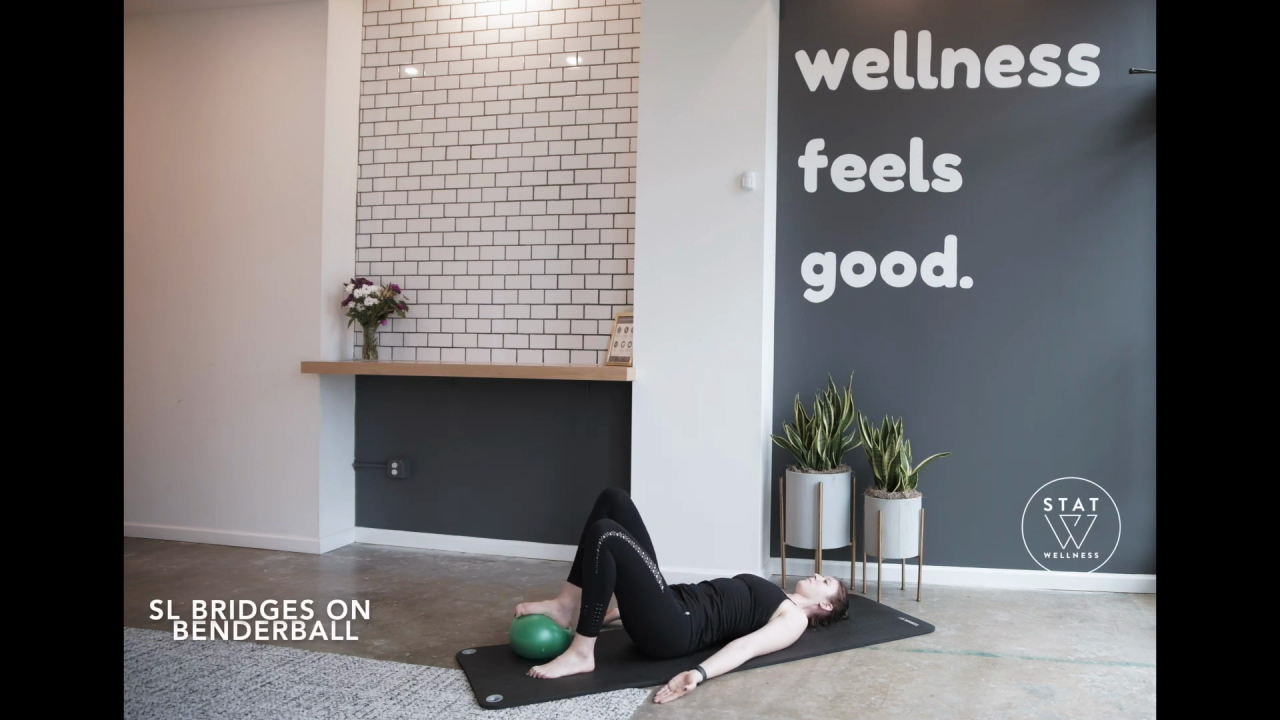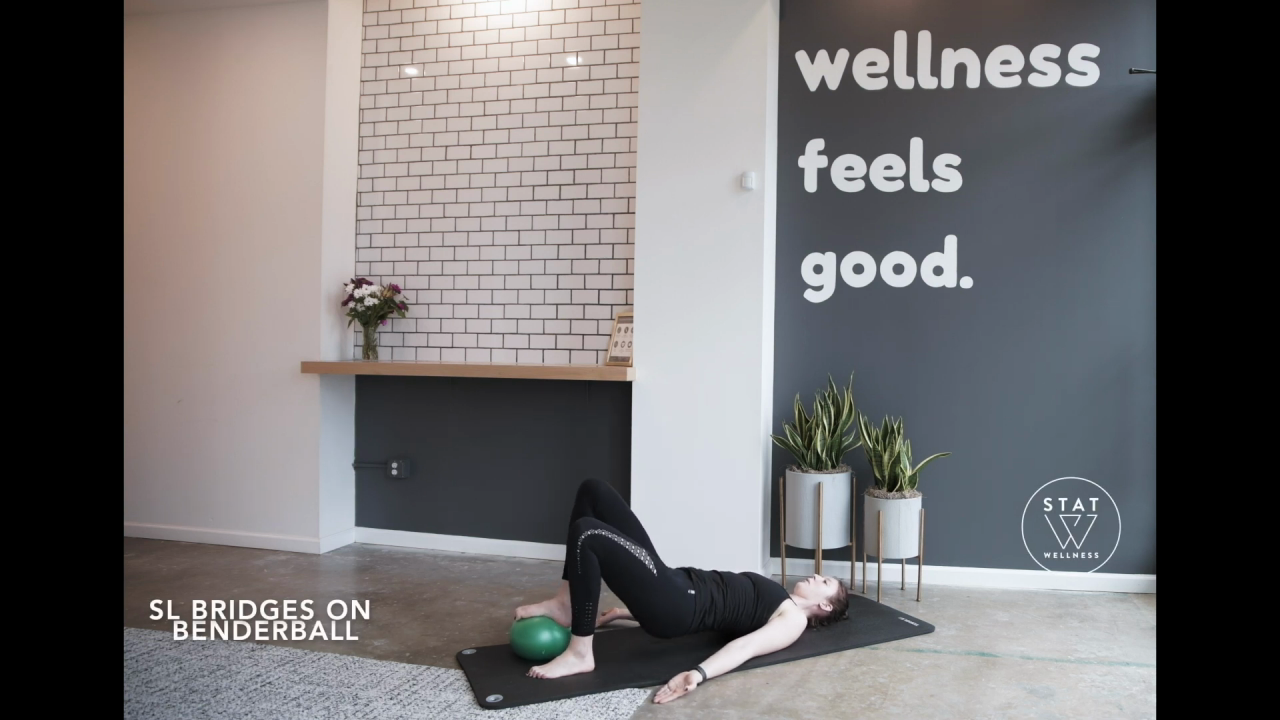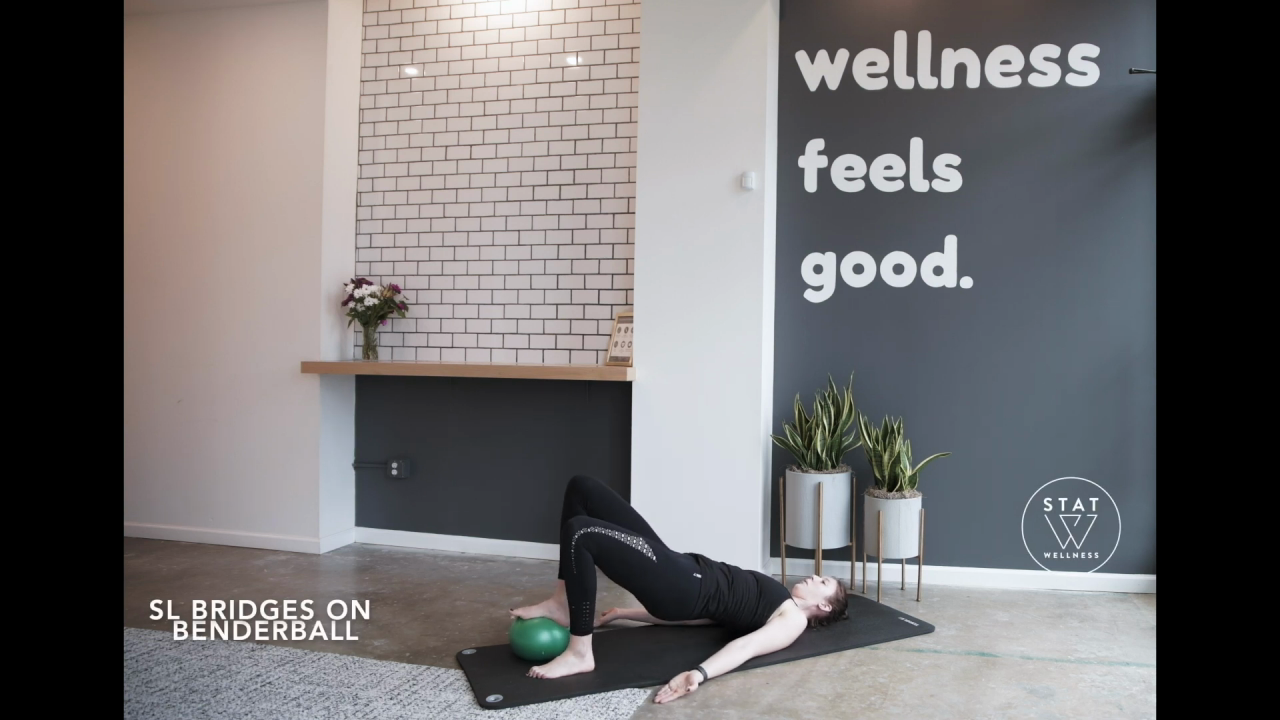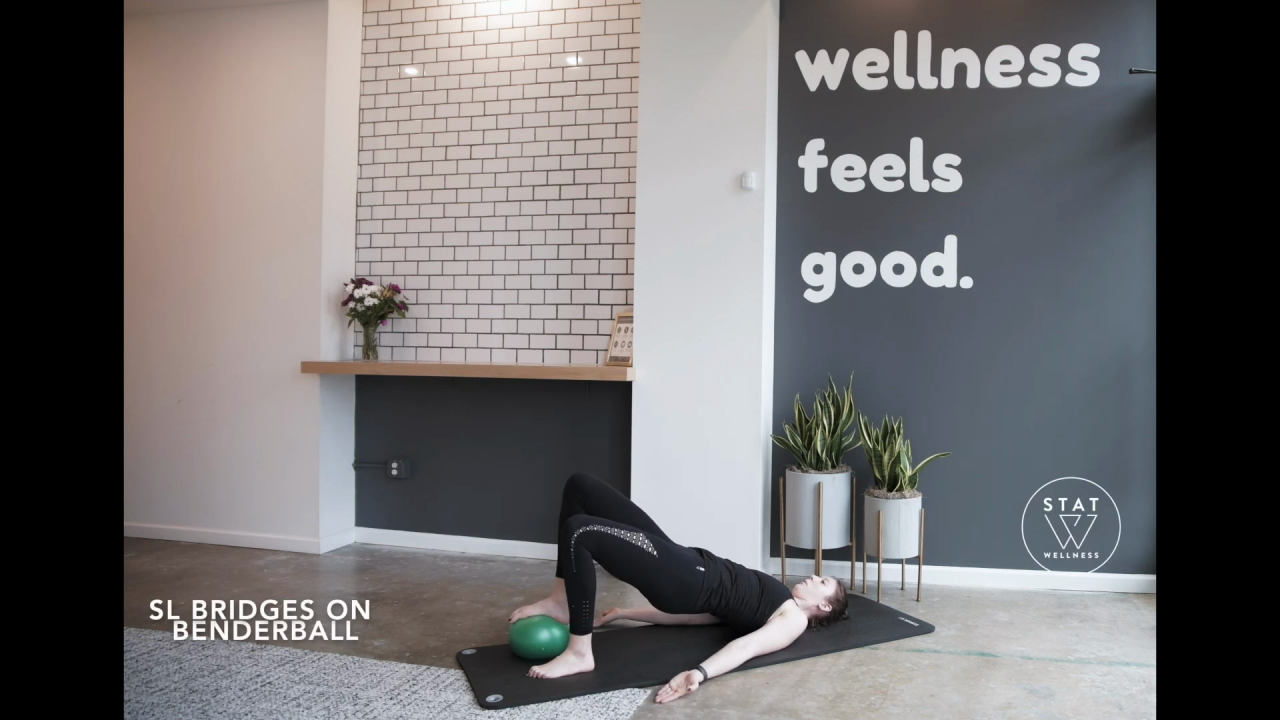
dt=0.3s
person 1, frame 1
left shoulder: (794, 619)
right shoulder: (772, 602)
left elbow: (746, 647)
left wrist: (697, 673)
right wrist: (622, 608)
left hip: (671, 629)
right hip: (671, 603)
left knee: (604, 534)
right knee: (613, 499)
left ankle: (580, 655)
right ankle: (566, 605)
person 1, frame 2
left shoulder: (794, 619)
right shoulder: (772, 603)
left elbow: (746, 646)
left wrist: (697, 674)
right wrist: (620, 612)
left hip: (675, 604)
right hip: (672, 590)
left knee: (585, 534)
right knee: (593, 492)
left ankle: (579, 655)
right ankle: (565, 604)
person 1, frame 3
left shoulder: (793, 619)
right shoulder: (772, 603)
left elbow: (746, 646)
left wrist: (698, 674)
right wrist: (618, 614)
left hip: (683, 586)
right hip: (675, 570)
left knee: (579, 533)
right knee: (581, 487)
left ankle: (580, 654)
right ankle: (562, 603)
person 1, frame 4
left shoulder: (794, 619)
right shoulder: (770, 603)
left elbow: (747, 647)
left wrist: (699, 673)
right wrist: (618, 614)
left hip: (684, 578)
right hip: (677, 566)
left knee: (578, 532)
right knee: (579, 486)
left ankle: (579, 654)
right ankle: (562, 602)
